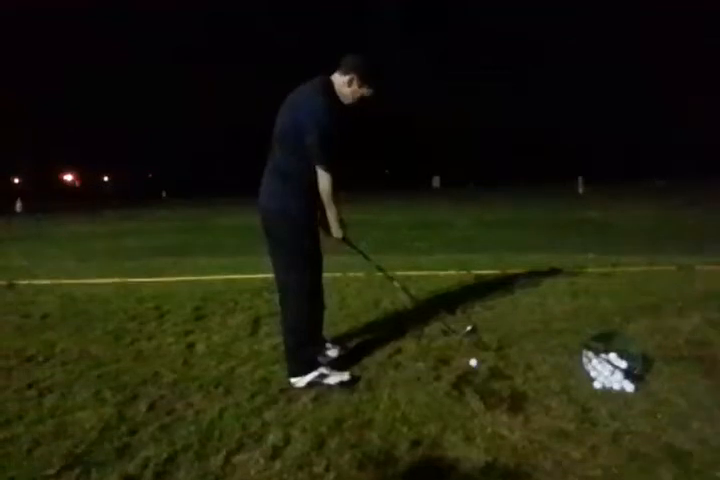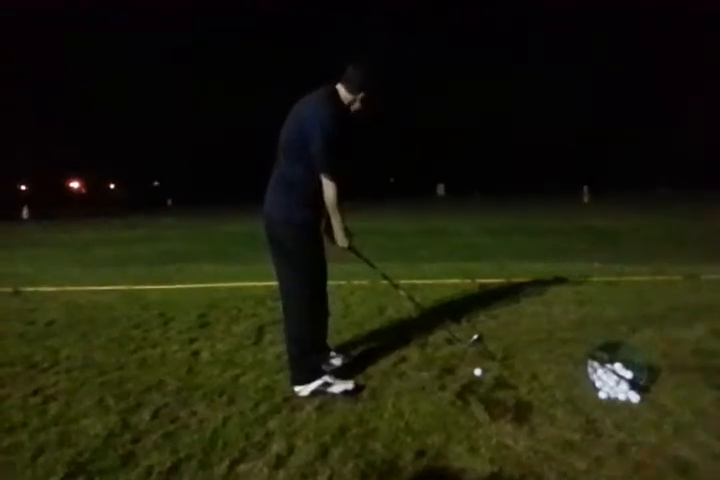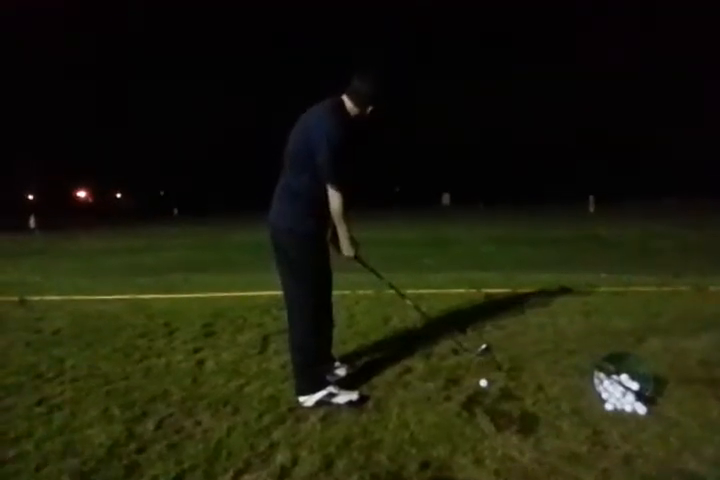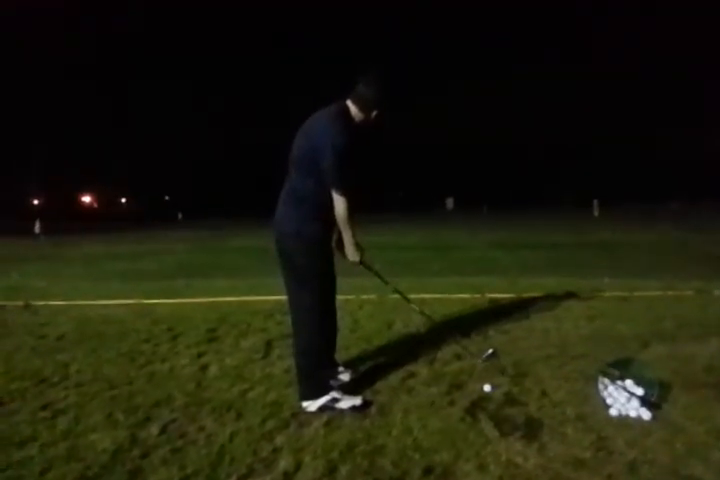
dt=0.5s
person 1, frame 1
left shoulder: (315, 95)
right shoulder: (318, 104)
right elbow: (322, 169)
left wrist: (322, 211)
right wrist: (333, 218)
left hip: (287, 200)
right hip: (286, 205)
left knee: (308, 278)
right knee: (298, 283)
left ankle: (312, 343)
right ankle: (304, 368)
person 1, frame 2
left shoulder: (322, 105)
right shoulder: (324, 113)
right elbow: (327, 178)
left wrist: (327, 220)
right wrist: (338, 226)
left hip: (292, 208)
right hip: (291, 213)
left knee: (312, 285)
right knee: (302, 291)
left ankle: (316, 351)
right ankle: (308, 376)
person 1, frame 3
left shoulder: (326, 115)
right shoulder: (330, 125)
right elbow: (333, 188)
left wrist: (332, 228)
right wrist: (345, 236)
left hip: (298, 217)
right hip: (296, 223)
left knee: (318, 296)
right knee: (306, 301)
left ankle: (321, 360)
right ankle: (312, 386)
person 1, frame 4
left shoulder: (332, 120)
right shoulder: (335, 131)
right elbow: (338, 193)
left wrist: (336, 232)
right wrist: (350, 241)
left hip: (303, 222)
right hip: (301, 227)
left knee: (322, 301)
right knee: (311, 306)
left ankle: (324, 365)
right ankle: (316, 392)
